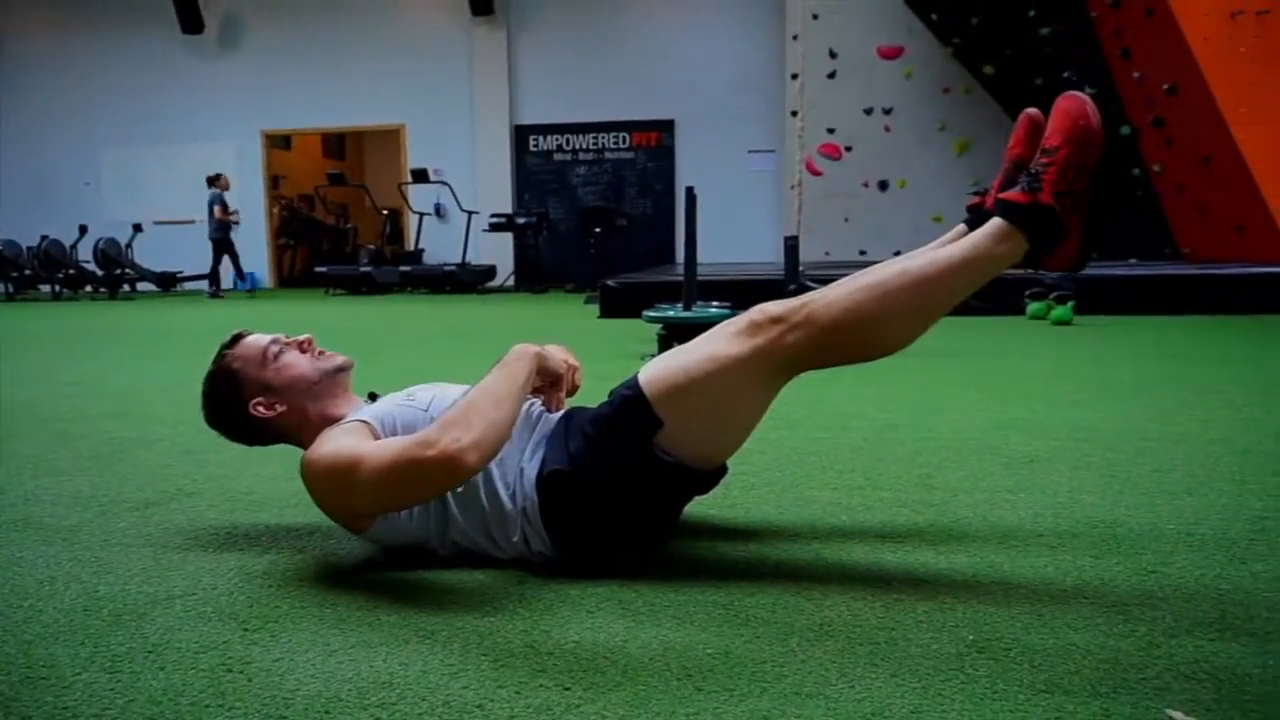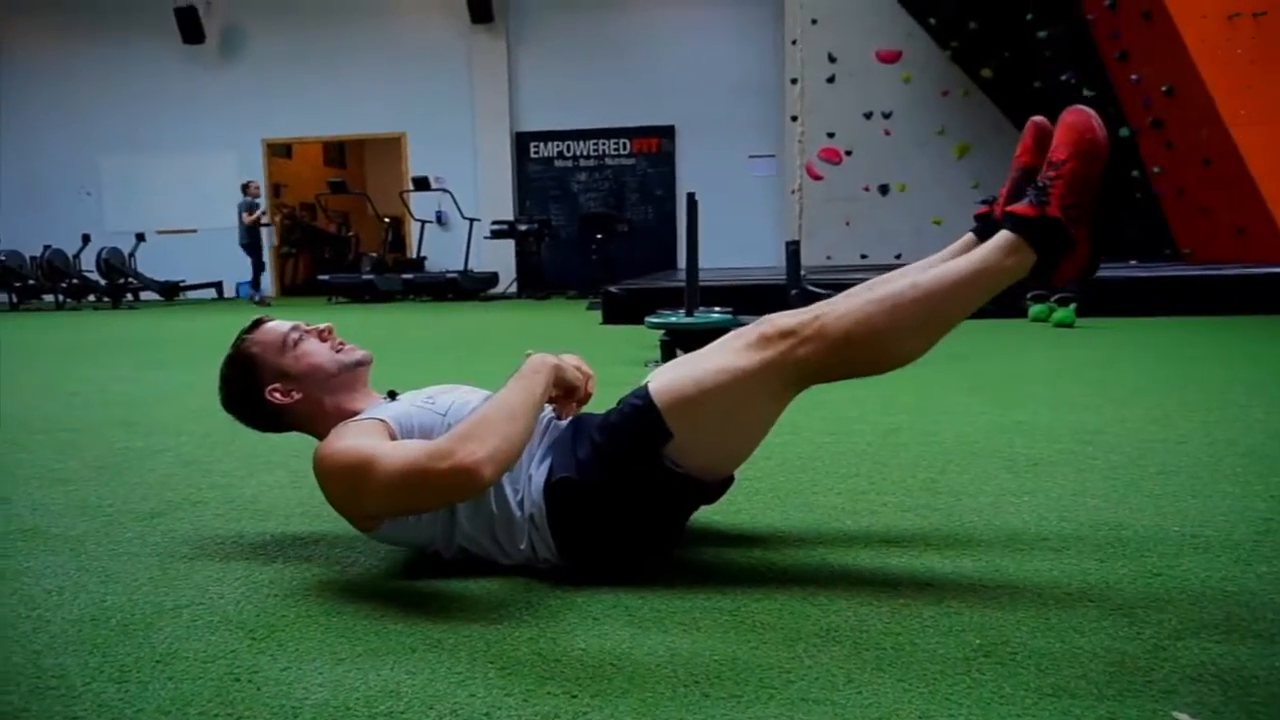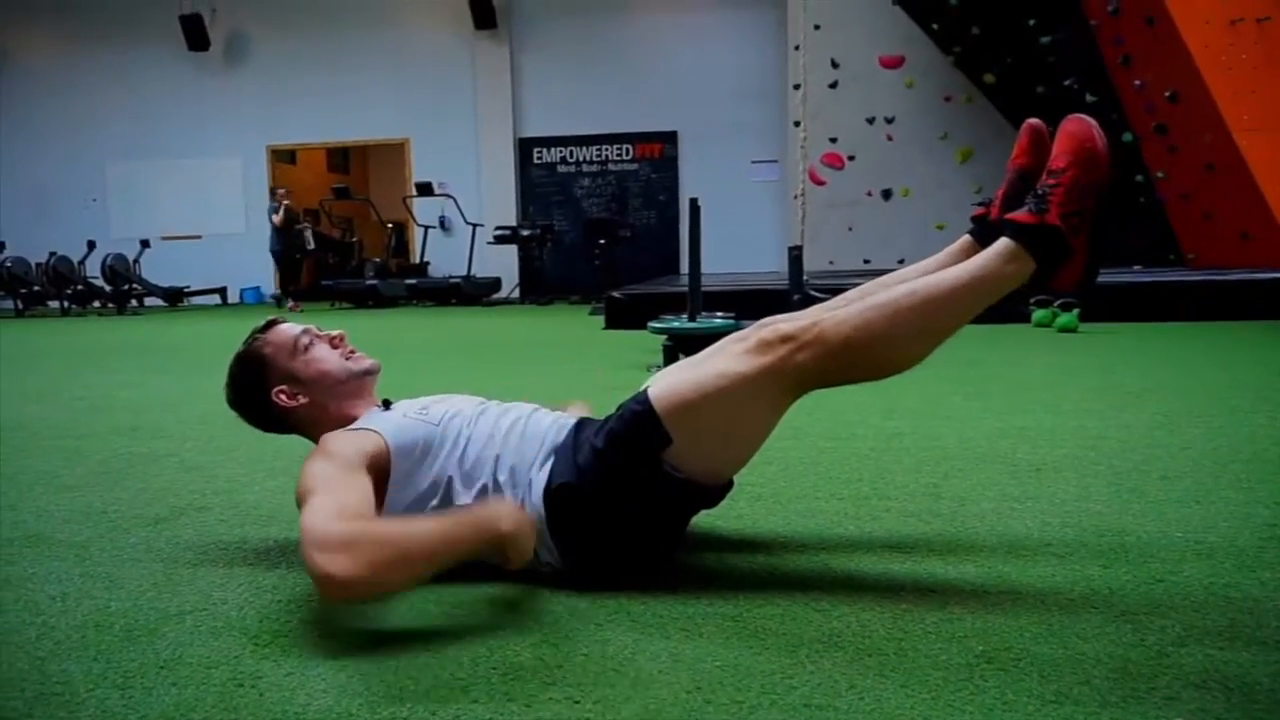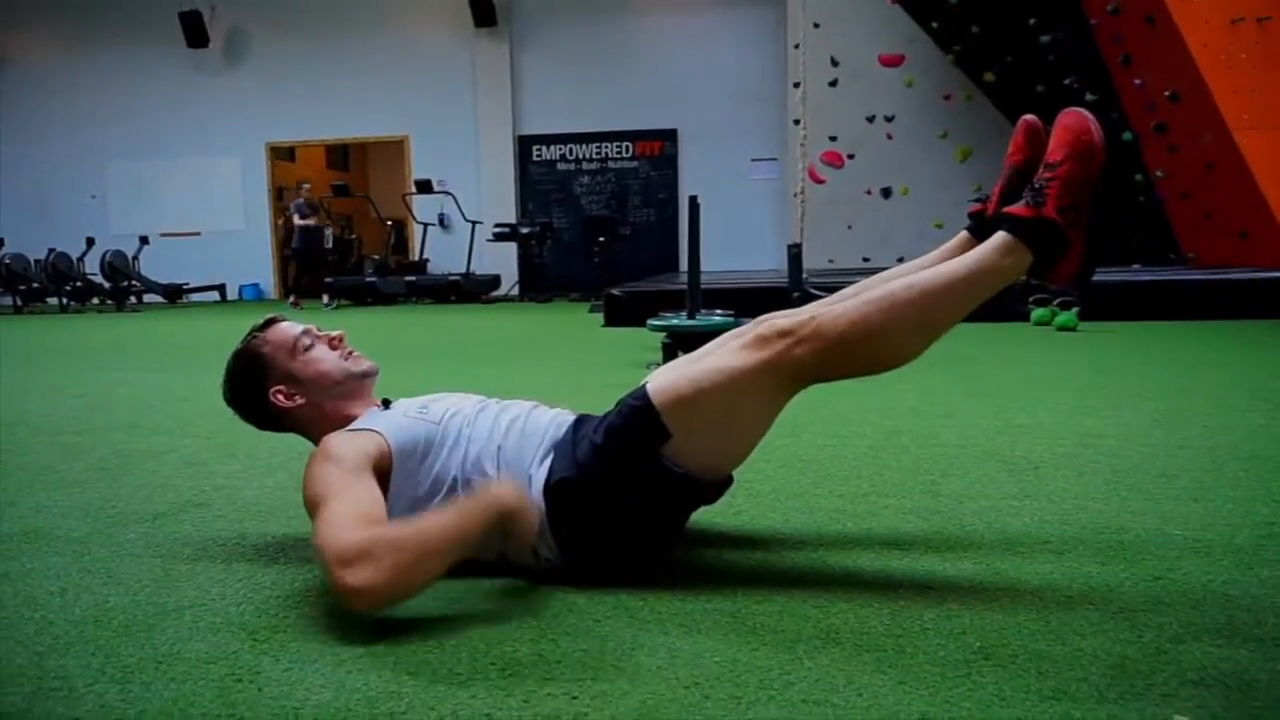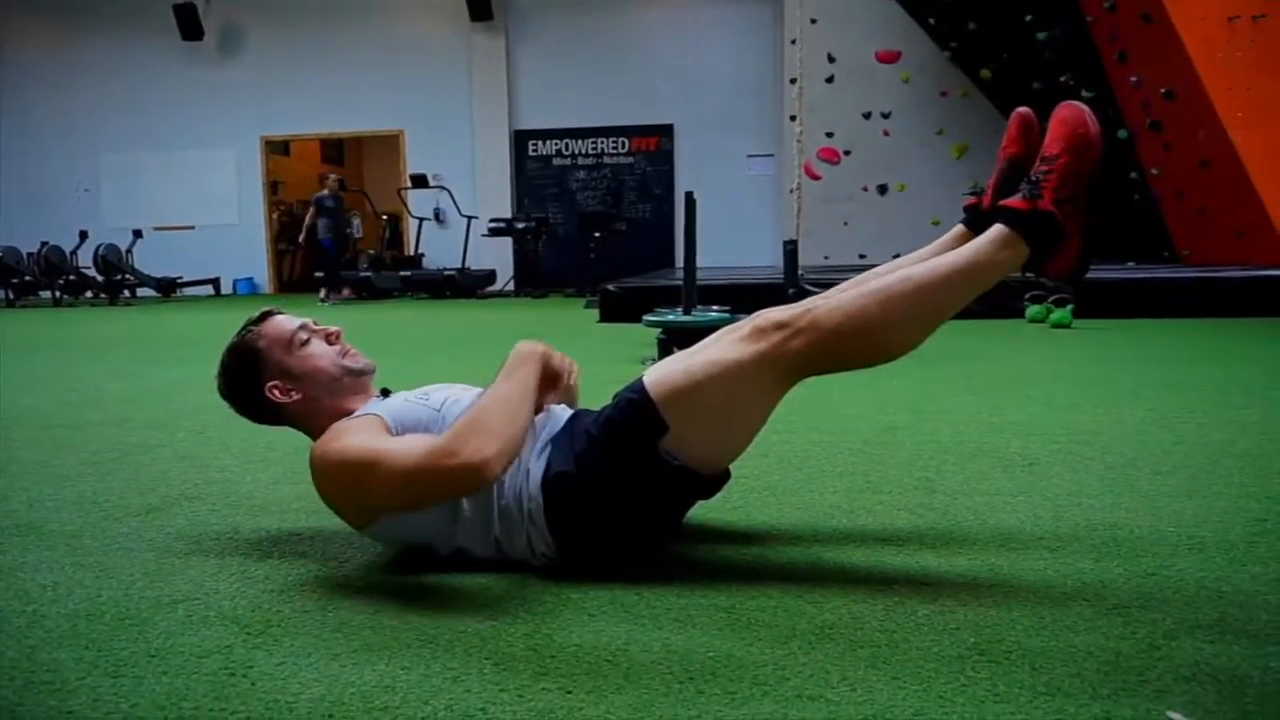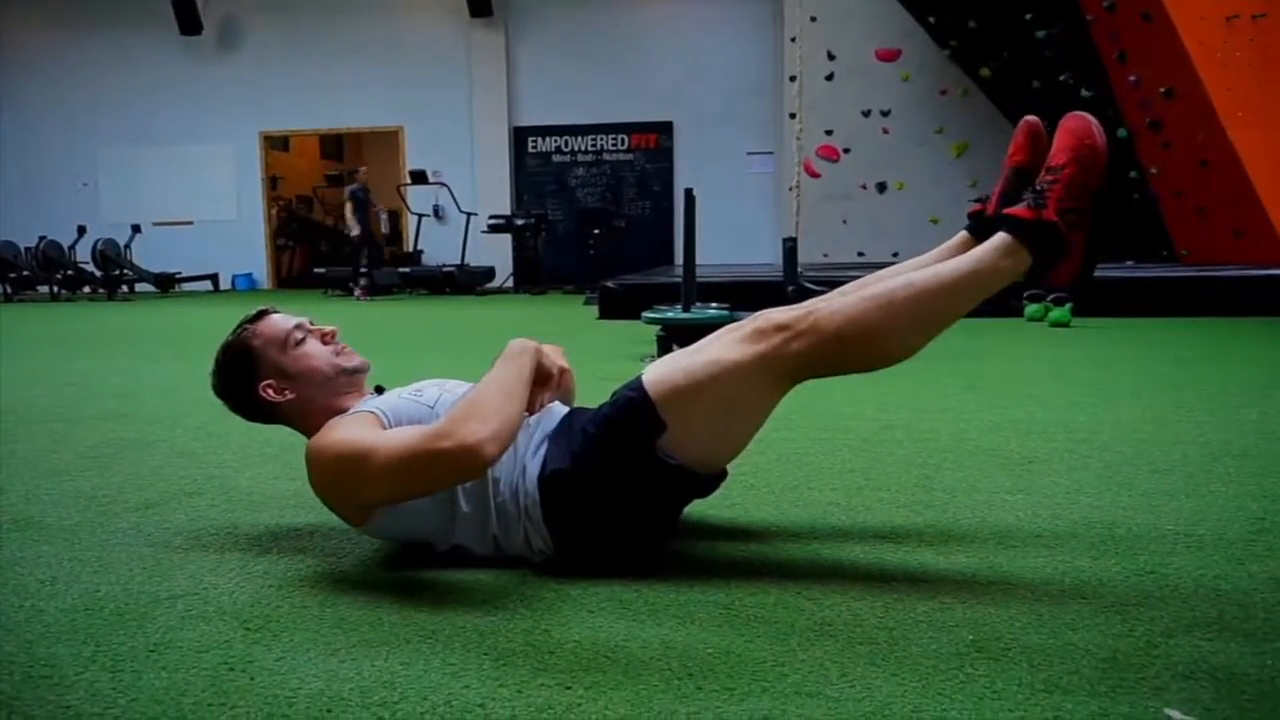
dt=0.4s
person 1, frame 1
left shoulder: (378, 418)
right shoulder: (333, 463)
right elbow: (454, 454)
left wrist: (539, 373)
right wrist: (518, 358)
left hip: (588, 458)
right hip: (583, 491)
left knee: (782, 321)
right knee: (781, 330)
left ankle: (991, 226)
right ankle: (1023, 229)
person 1, frame 2
left shoulder: (398, 414)
right shoulder: (346, 455)
right elbow: (469, 466)
left wrist: (556, 382)
right wrist: (537, 369)
left hip: (597, 467)
right hip: (590, 499)
left knee: (784, 331)
right knee: (792, 343)
left ankle: (996, 236)
right ankle: (1028, 242)
person 1, frame 3
left shoulder: (401, 422)
right shoulder: (339, 457)
right elbow: (337, 563)
left wrist: (562, 422)
right wrist: (487, 523)
left hip: (597, 469)
right hip: (591, 501)
left knee: (785, 332)
right knee: (789, 348)
left ankle: (993, 239)
right ankle: (1029, 250)
person 1, frame 4
left shoulder: (400, 422)
right shoulder: (339, 460)
right elbow: (362, 577)
left wrist: (553, 418)
right wrist: (493, 504)
left hip: (594, 462)
right hip: (590, 495)
left knee: (788, 325)
right knee: (786, 341)
left ankle: (990, 234)
right ankle: (1027, 243)
person 1, frame 5
left shoulder: (394, 413)
right shoulder: (343, 456)
right elbow: (474, 461)
left wrist: (545, 374)
right wrist: (522, 358)
left hip: (597, 462)
right hip: (587, 493)
left knee: (786, 326)
right knee: (785, 337)
left ankle: (986, 228)
right ankle: (1021, 236)
person 1, frame 6
left shoulder: (389, 410)
right shoulder: (338, 450)
right elbow: (470, 446)
left wrist: (548, 371)
right wrist: (517, 355)
left hip: (591, 459)
right hip: (583, 489)
left knee: (782, 327)
right knee: (785, 337)
left ankle: (991, 235)
right ankle: (1025, 244)
